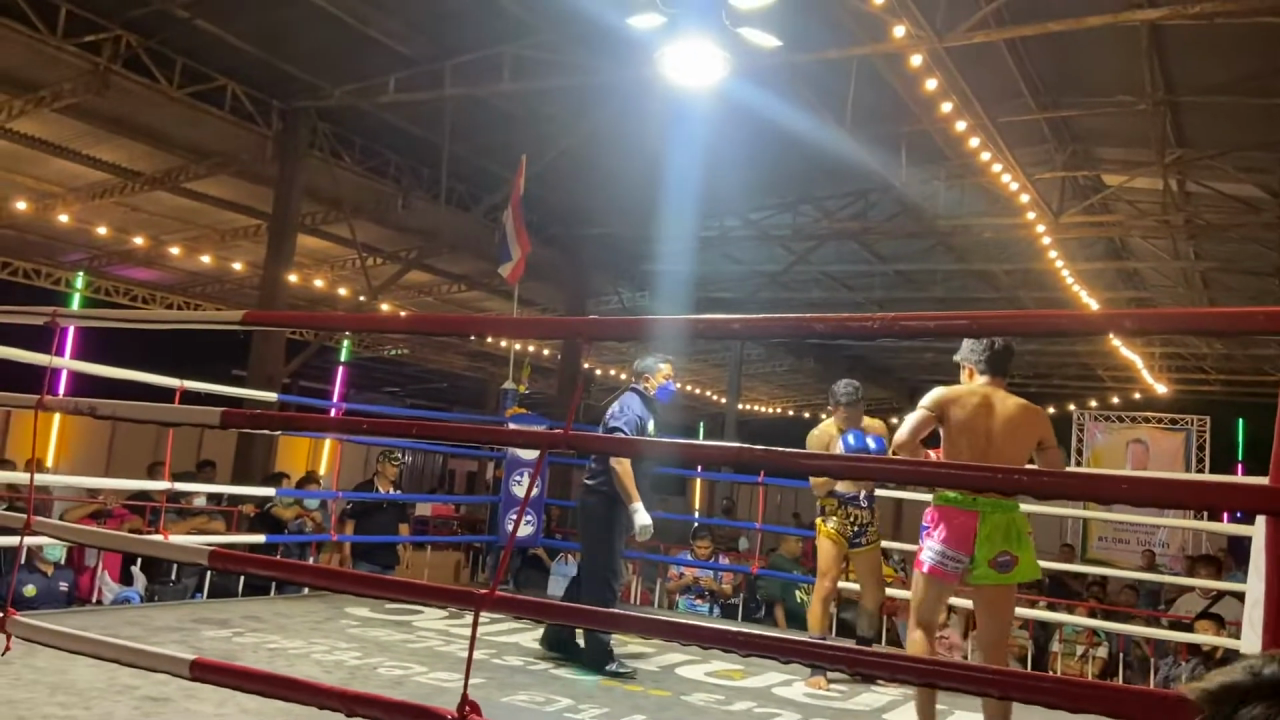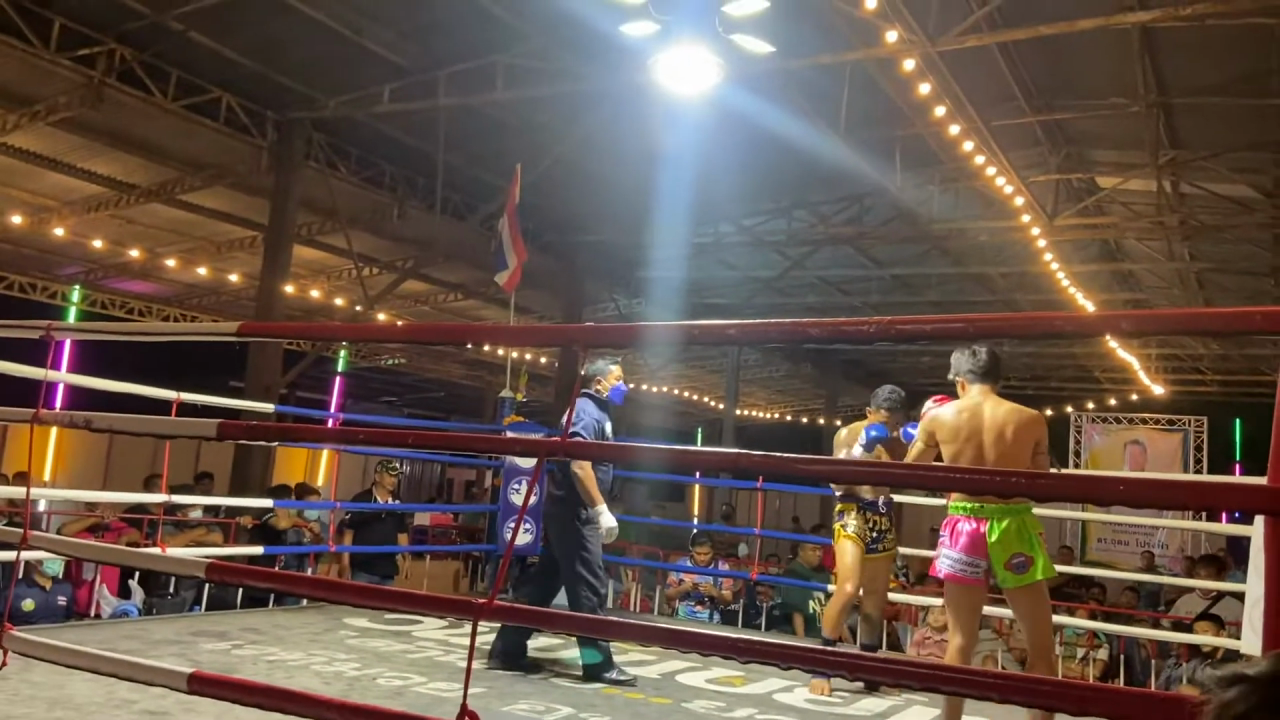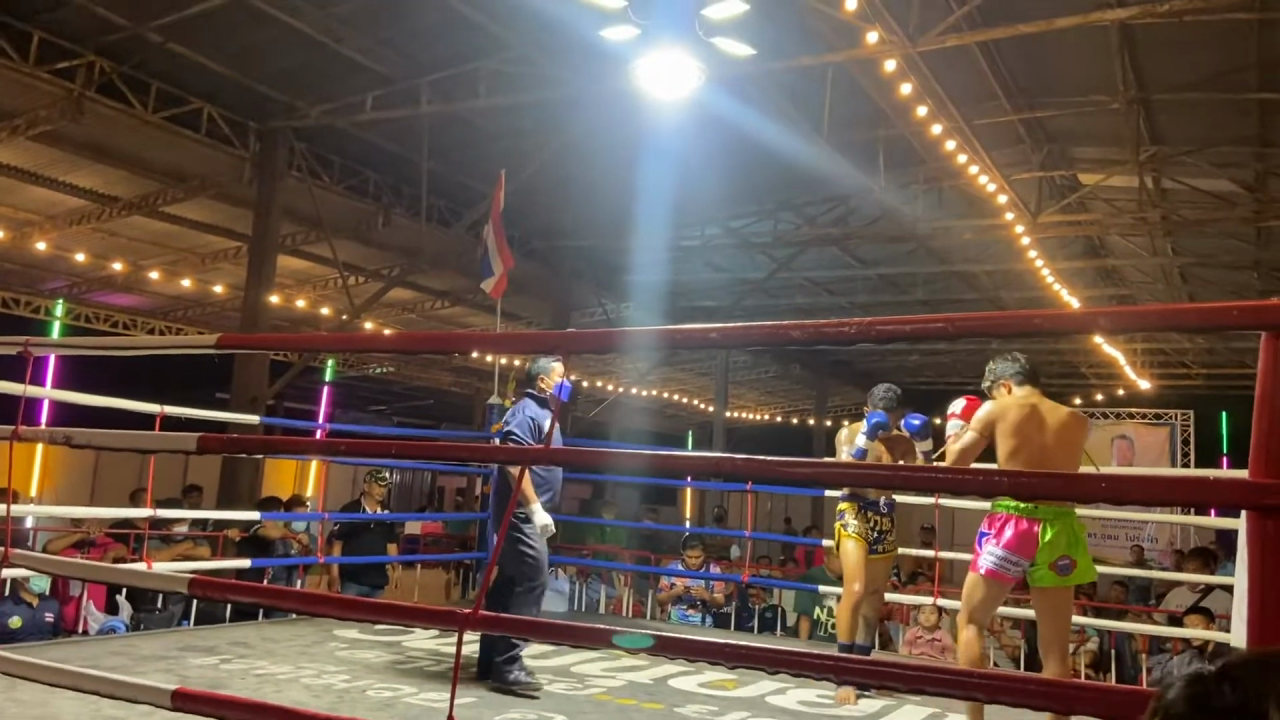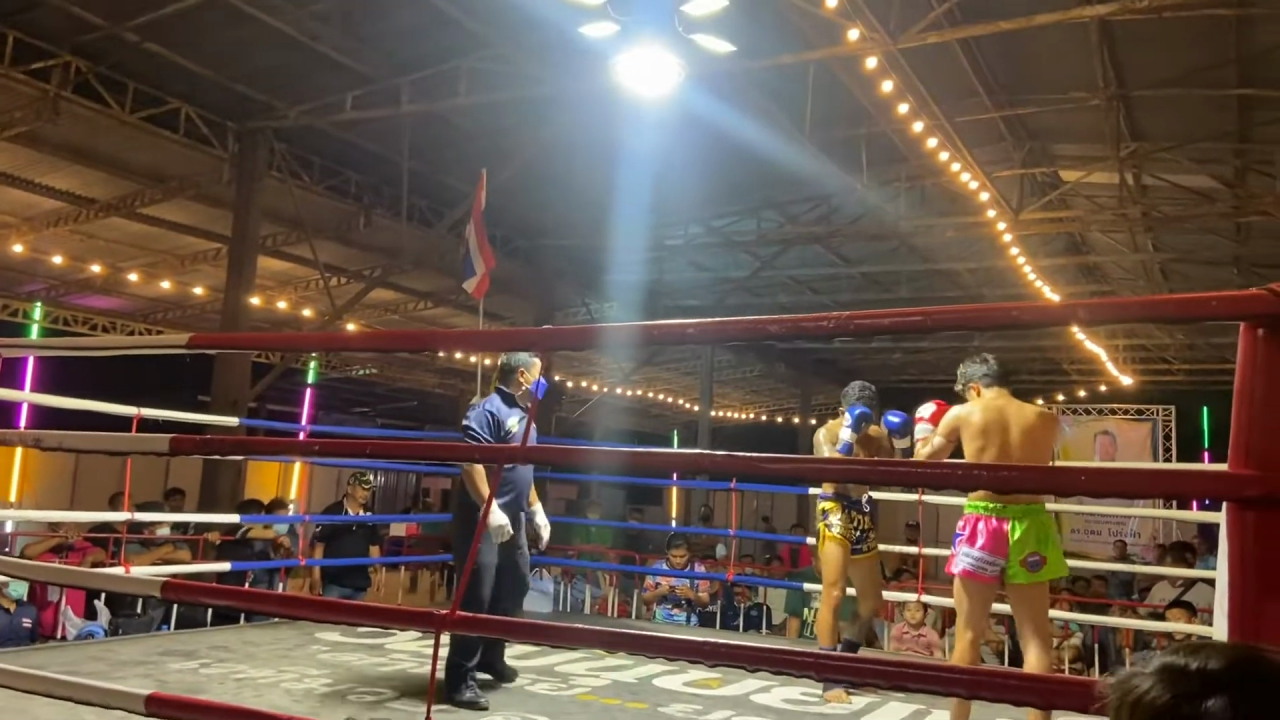
dt=0.5s
person 1, frame 1
left shoulder: (945, 397)
right shoulder: (1035, 417)
left elbow: (901, 444)
left hip: (951, 521)
right hip: (1000, 527)
left knee: (921, 623)
right knee: (993, 651)
person 1, frame 2
left shoulder: (940, 416)
right shoulder: (1031, 420)
left elbow: (913, 468)
left hip: (963, 528)
right hip: (1015, 529)
left knee: (961, 640)
right knee: (1040, 644)
person 1, frame 3
left shoulder: (996, 411)
right shoulder: (1077, 421)
left elbow: (953, 464)
left hip: (1009, 526)
right hip: (1058, 530)
left knee: (971, 622)
right knee: (1054, 648)
person 1, frame 4
left shoulder: (961, 415)
right shoulder: (1046, 420)
left elbow: (925, 463)
left wrist: (925, 427)
left hip: (982, 527)
right hip: (1031, 527)
left knee: (969, 634)
right knee: (1034, 640)
person 2, frame 1
left shoulder: (642, 408)
right shoulder: (632, 408)
right elbow: (618, 460)
left wrist: (632, 506)
right wrist: (637, 508)
left hip: (608, 503)
right hip: (606, 502)
left knee: (592, 575)
right knee: (605, 579)
left ankle: (560, 636)
right ankle: (599, 655)
person 2, frame 2
left shoulder: (594, 412)
right shoulder: (588, 413)
right elbow: (579, 465)
left wrist: (596, 509)
right wrist: (602, 510)
left hip: (569, 510)
right hip: (574, 512)
left knee: (545, 581)
right knee: (589, 586)
left ankle: (507, 649)
right ankle: (598, 664)
person 2, frame 3
left shoulder: (544, 414)
right shoulder: (526, 412)
right elbow: (515, 465)
left wrist: (538, 510)
right wrist: (536, 509)
left hip: (528, 514)
right hip: (521, 513)
left knee: (509, 587)
right knee: (532, 581)
left ankle: (494, 661)
right ankle: (507, 665)
person 2, frame 4
left shoulder: (523, 415)
right shoulder: (488, 410)
right elbow: (471, 462)
left wrist: (537, 510)
right wrist: (490, 509)
left hip: (513, 521)
right hip: (482, 521)
left knee: (510, 594)
right knee: (475, 599)
left ankle: (488, 655)
right ankle: (460, 680)
person 3, frame 1
left shoulder: (876, 429)
right shoulder: (820, 435)
right elbow: (817, 487)
left hip: (865, 513)
right hip: (835, 512)
left knee: (874, 591)
right knee: (826, 587)
right ankle: (817, 666)
person 3, frame 2
left shoulder: (898, 442)
right shoulder: (849, 434)
right elbow: (837, 482)
right wrist: (860, 450)
left hip: (883, 518)
right hip: (853, 514)
left knee: (876, 601)
right knee: (847, 590)
person 3, frame 3
left shoulder: (901, 440)
right shoulder: (849, 433)
left wrist: (925, 446)
right wrist: (864, 440)
left hip: (884, 518)
right hip: (854, 514)
left knee: (874, 600)
right knee: (855, 591)
person 3, frame 4
left shoulder: (877, 435)
right shoulder: (826, 433)
left wrist: (902, 443)
right wrist: (848, 435)
left hip: (863, 515)
right hip: (836, 513)
left knee: (872, 600)
right knee: (833, 595)
right ankle: (830, 679)
